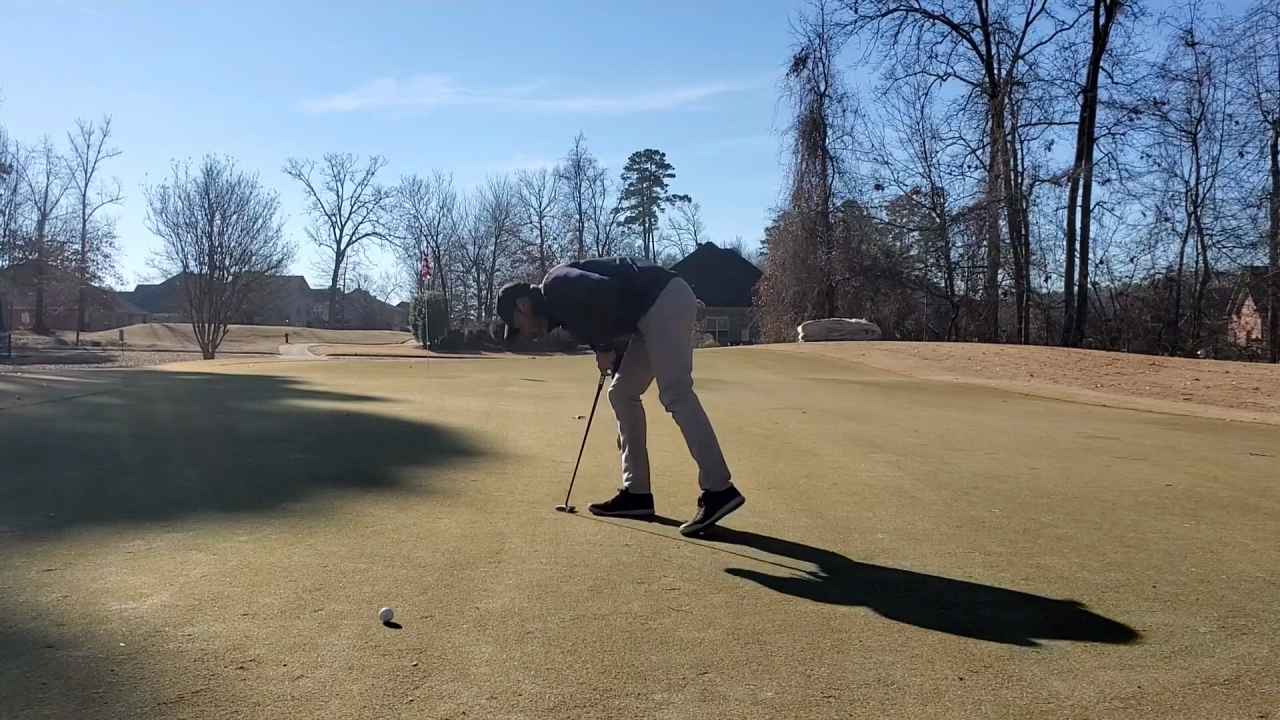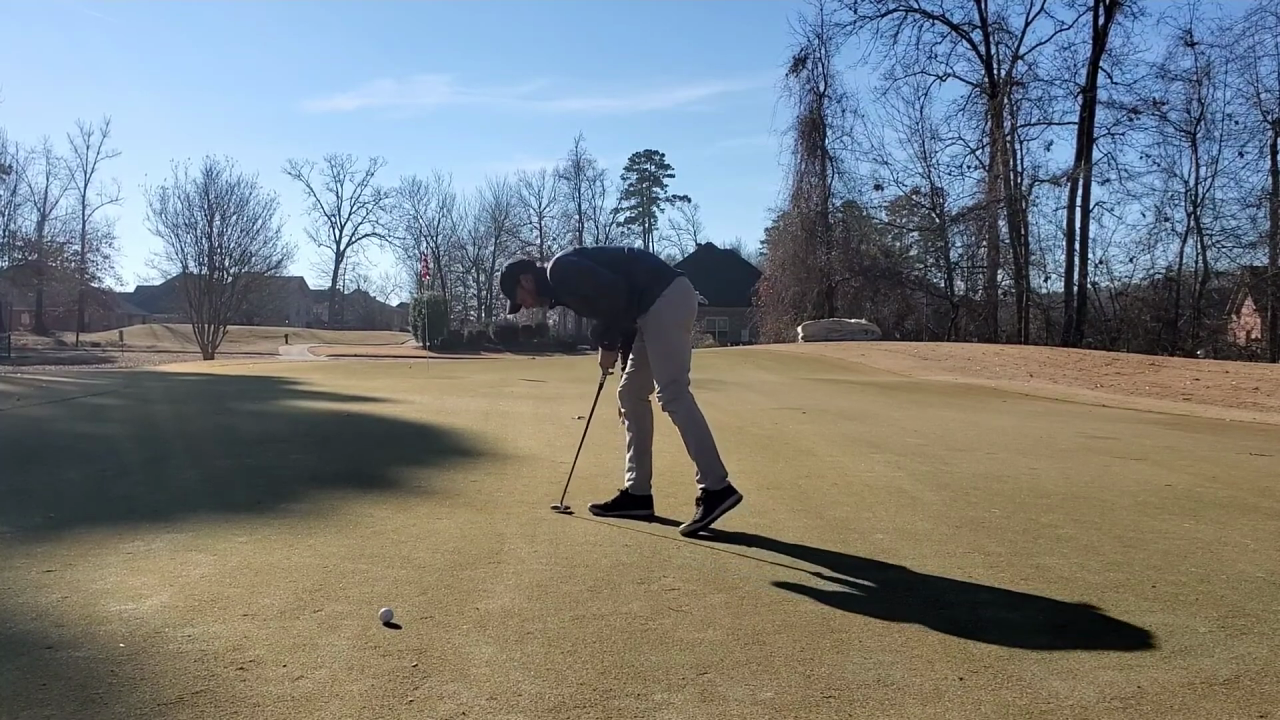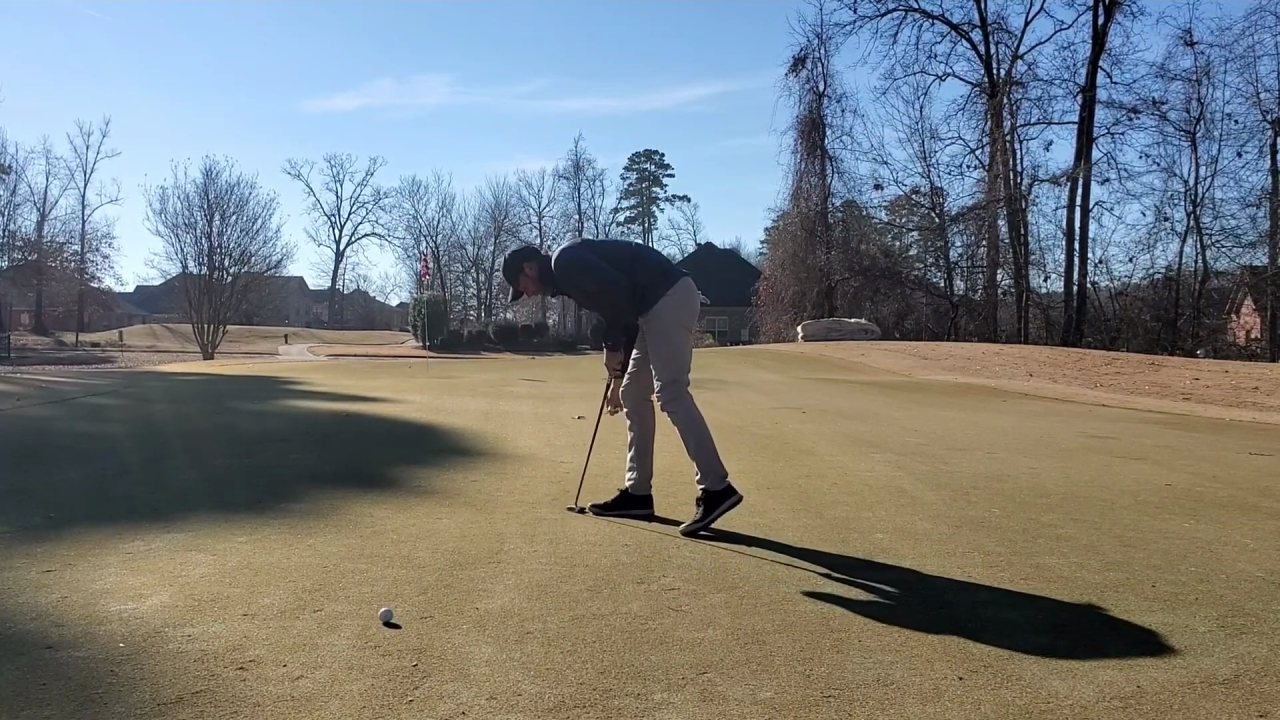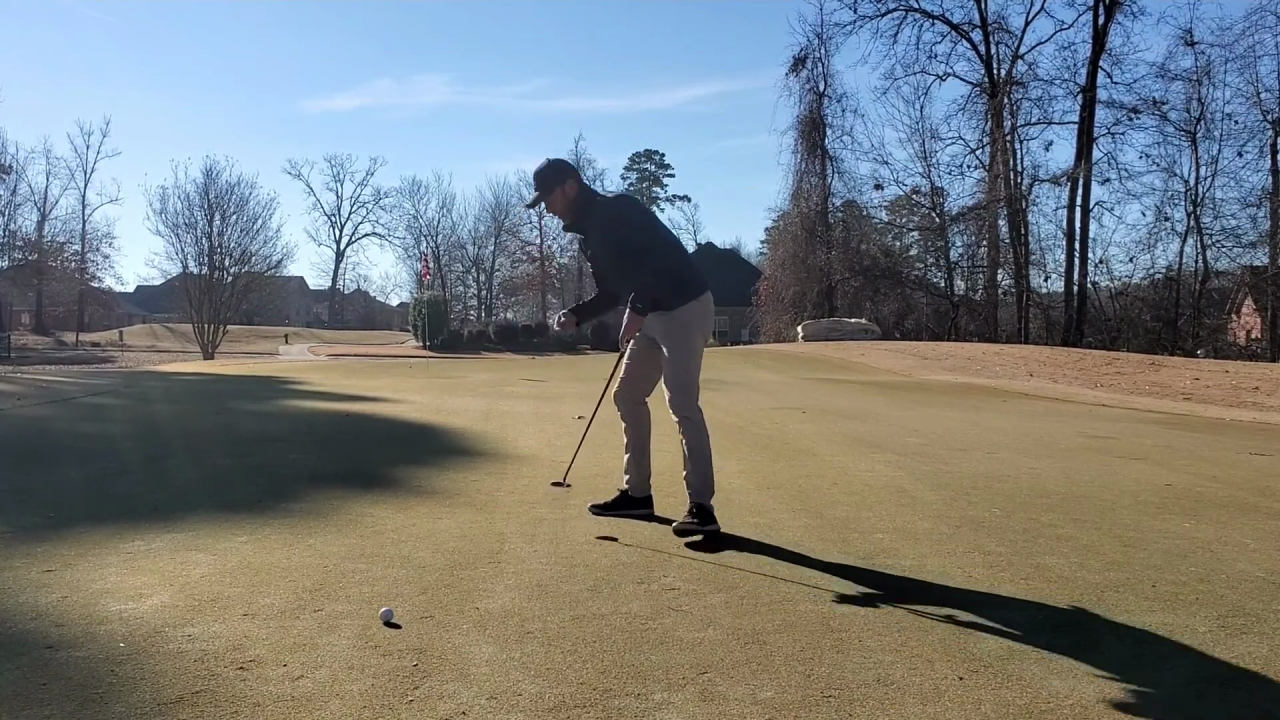
dt=0.7s
person 1, frame 1
left shoulder: (556, 286)
right shoulder: (563, 311)
left elbow: (605, 290)
right elbow: (613, 344)
left wrist: (603, 347)
left hip: (666, 300)
right hip: (653, 311)
left knee: (676, 394)
right knee: (621, 393)
left ankle: (719, 491)
right ankle: (637, 492)
person 1, frame 2
left shoulder: (561, 271)
right shoulder: (564, 287)
left elbow: (613, 290)
right elbow: (619, 316)
left wrist: (607, 345)
left hip: (666, 298)
right hip: (657, 306)
left knee: (672, 394)
right knee: (631, 393)
left ankle: (716, 489)
right ankle: (637, 493)
person 1, frame 3
left shoulder: (565, 261)
right shoulder: (566, 275)
left elbow: (616, 290)
right elbow: (620, 314)
left wrist: (612, 348)
right wrist: (619, 376)
left hip: (670, 297)
right hip: (661, 305)
left knee: (671, 393)
right knee: (633, 394)
left ankle: (717, 489)
right ankle: (637, 493)
person 1, frame 4
left shoulder: (618, 209)
right shoulder: (588, 231)
left elbow: (665, 258)
right elbow: (610, 292)
left wrist: (638, 308)
right wrist: (575, 315)
left hip: (686, 306)
right hip: (653, 313)
left knee: (681, 398)
right knee: (627, 394)
left ankle: (702, 505)
right ankle: (637, 493)
